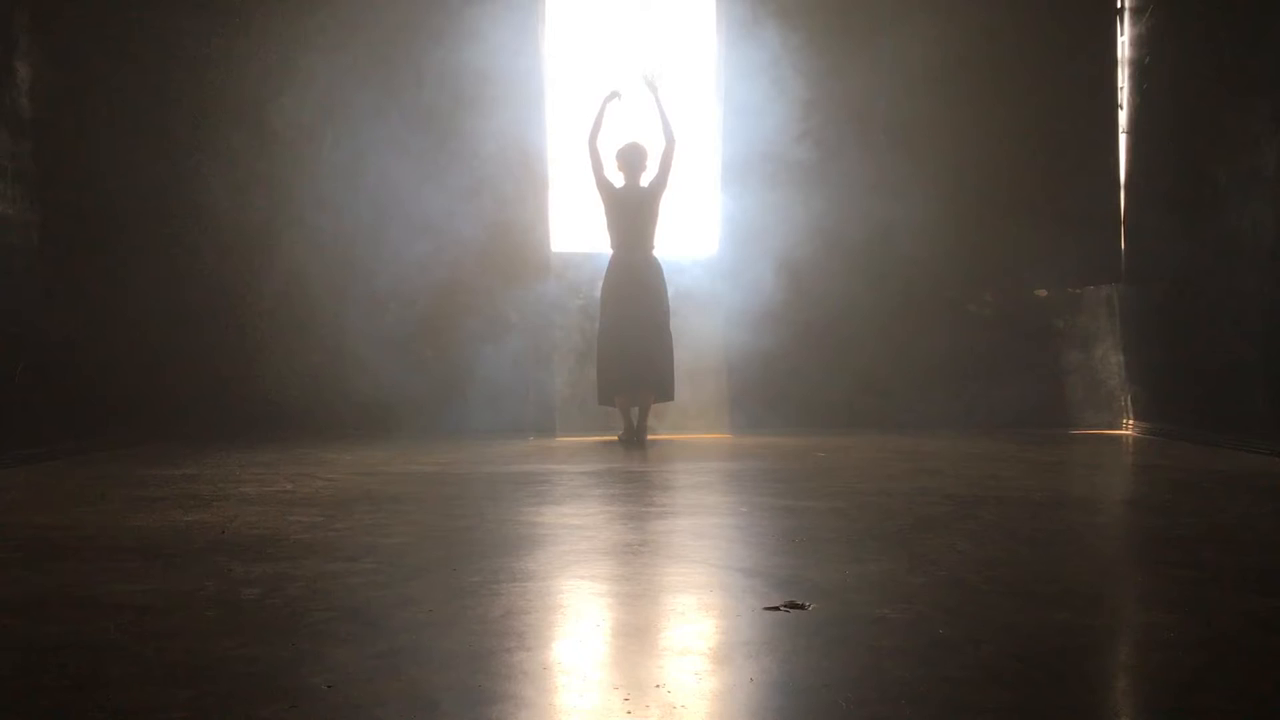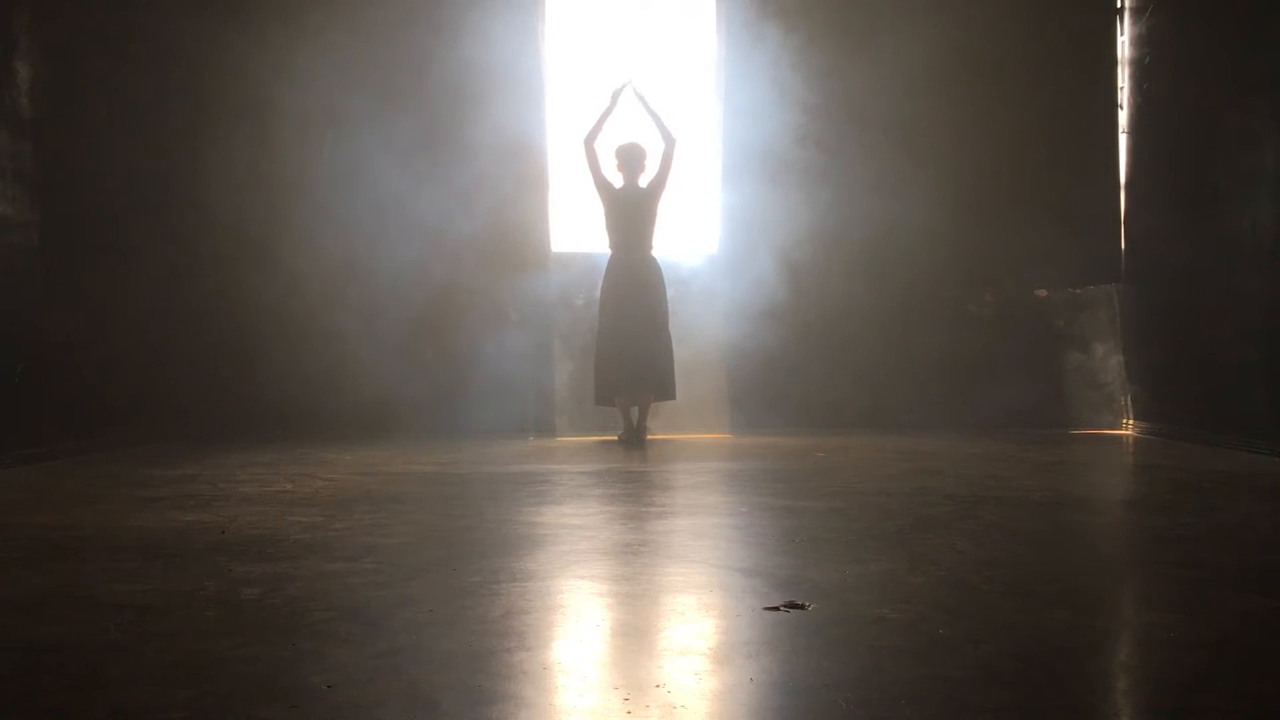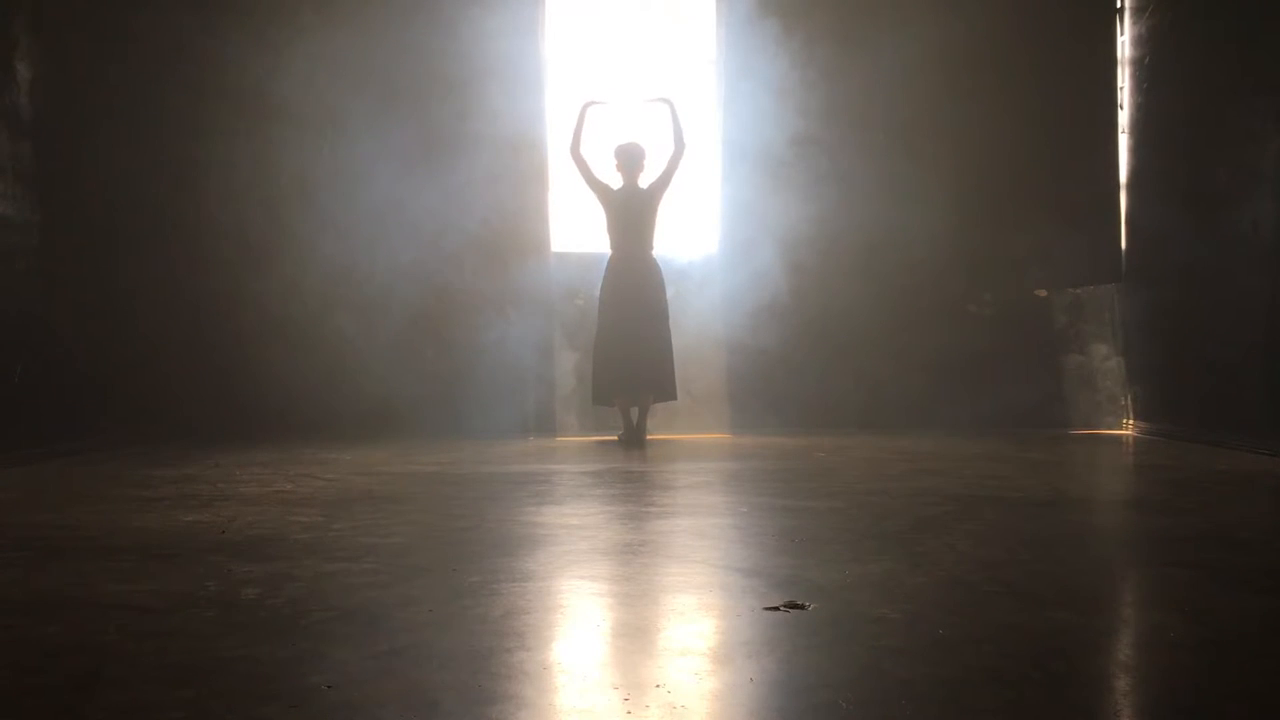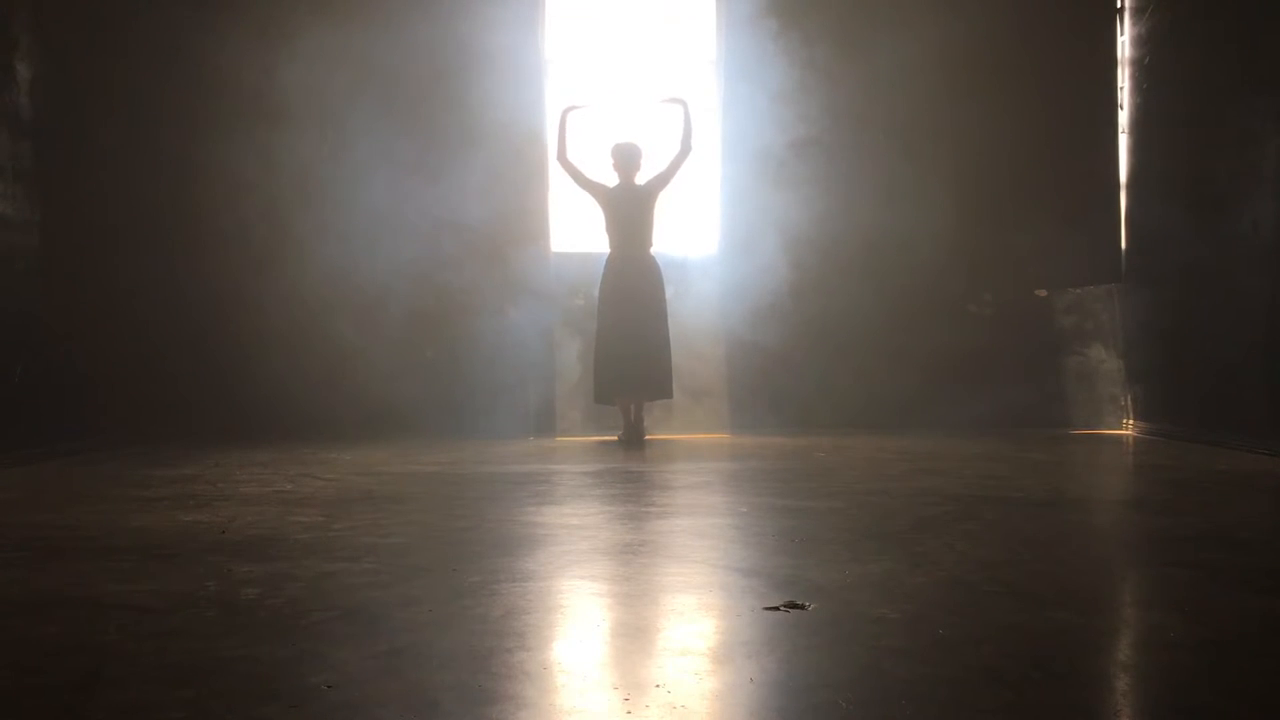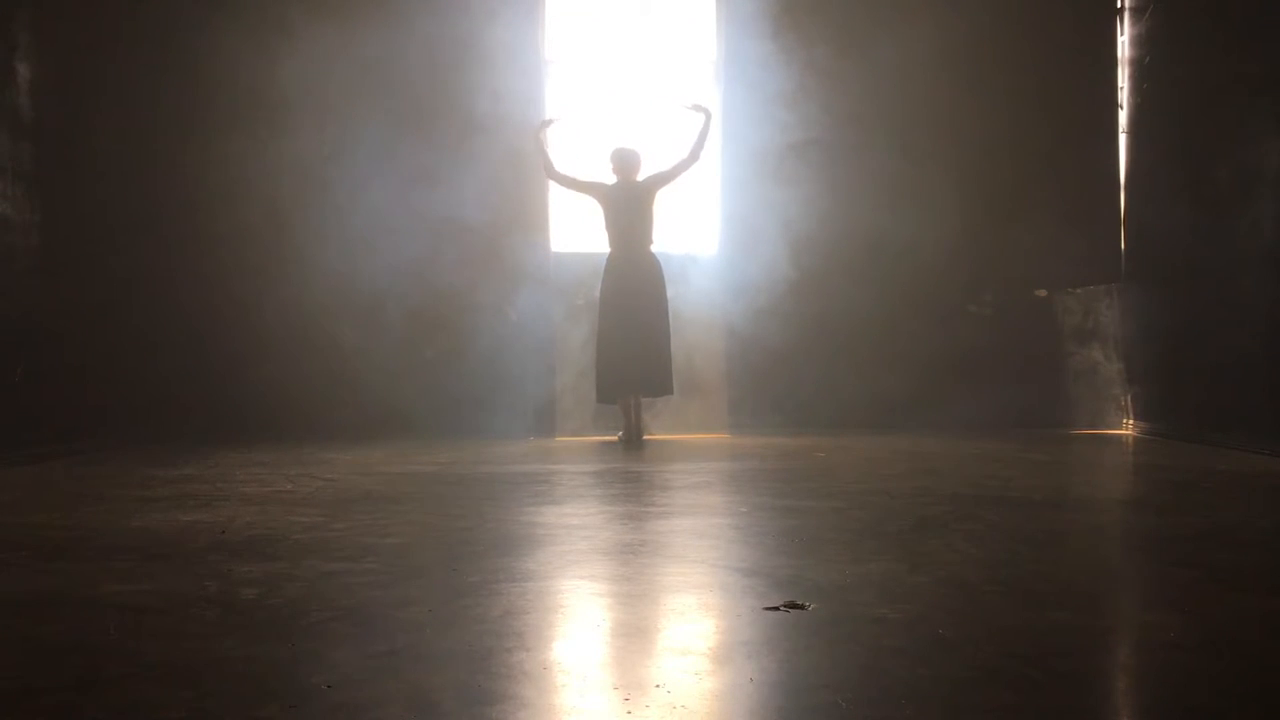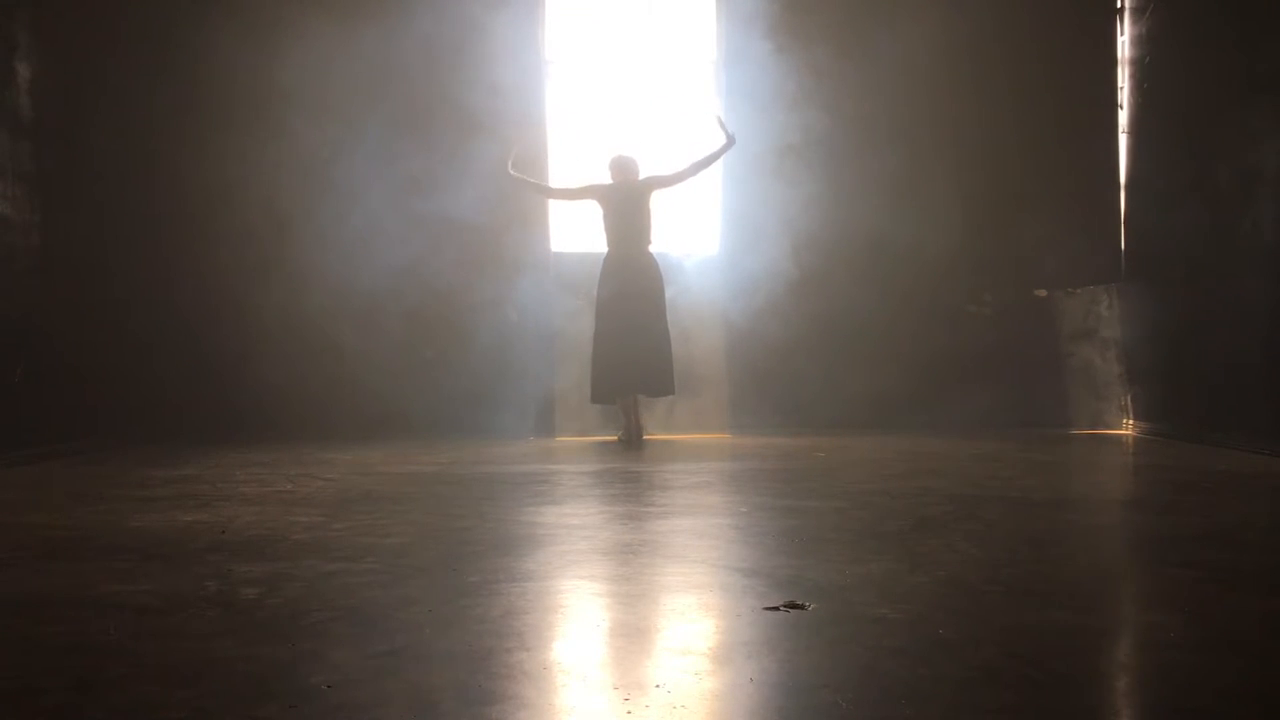
dt=0.7s
person 1, frame 1
left shoulder: (609, 194)
right shoulder: (654, 193)
left elbow: (591, 144)
right elbow: (671, 143)
left wrist: (606, 103)
right wrist: (656, 97)
left hip: (619, 276)
right hip: (648, 274)
left knee: (618, 351)
right knee: (650, 350)
left ankle: (628, 428)
right ankle: (641, 426)
person 1, frame 2
left shoulder: (608, 195)
right shoulder: (652, 194)
left elbow: (588, 144)
right elbow: (671, 144)
left wrist: (612, 104)
right wrist: (647, 106)
left hip: (618, 276)
right hip: (647, 275)
left knee: (617, 350)
right knee: (649, 349)
left ankle: (628, 427)
right ankle: (641, 426)
person 1, frame 3
left shoulder: (608, 196)
right shoulder: (653, 195)
left elbow: (575, 152)
right elbow: (679, 148)
left wrist: (585, 111)
right wrist: (670, 108)
left hip: (618, 275)
right hip: (647, 275)
left knee: (617, 350)
right knee: (649, 350)
left ankle: (628, 426)
right ankle: (641, 425)
person 1, frame 4
left shoulder: (604, 195)
right shoulder: (650, 192)
left elbow: (563, 159)
right elbow: (685, 150)
left wrist: (564, 118)
right wrist: (685, 110)
left hip: (617, 273)
right hip: (646, 273)
left knee: (617, 347)
right knee: (646, 346)
left ankle: (628, 425)
right ankle: (638, 421)
person 1, frame 5
left shoulder: (603, 192)
right shoulder: (648, 187)
left elbow: (552, 173)
right elbow: (691, 158)
left wrist: (541, 136)
right wrist: (706, 119)
left hip: (618, 271)
right hip: (647, 270)
left knee: (618, 346)
right knee: (646, 343)
left ankle: (629, 425)
right ankle: (637, 421)
person 1, frame 6
left shoulder: (601, 191)
right shoulder: (646, 186)
left elbow: (551, 192)
right elbow: (689, 171)
left wrist: (515, 174)
right wrist: (725, 147)
left hip: (615, 272)
right hip: (644, 270)
left knee: (617, 346)
right knee: (645, 342)
left ankle: (629, 425)
right ankle: (635, 422)
